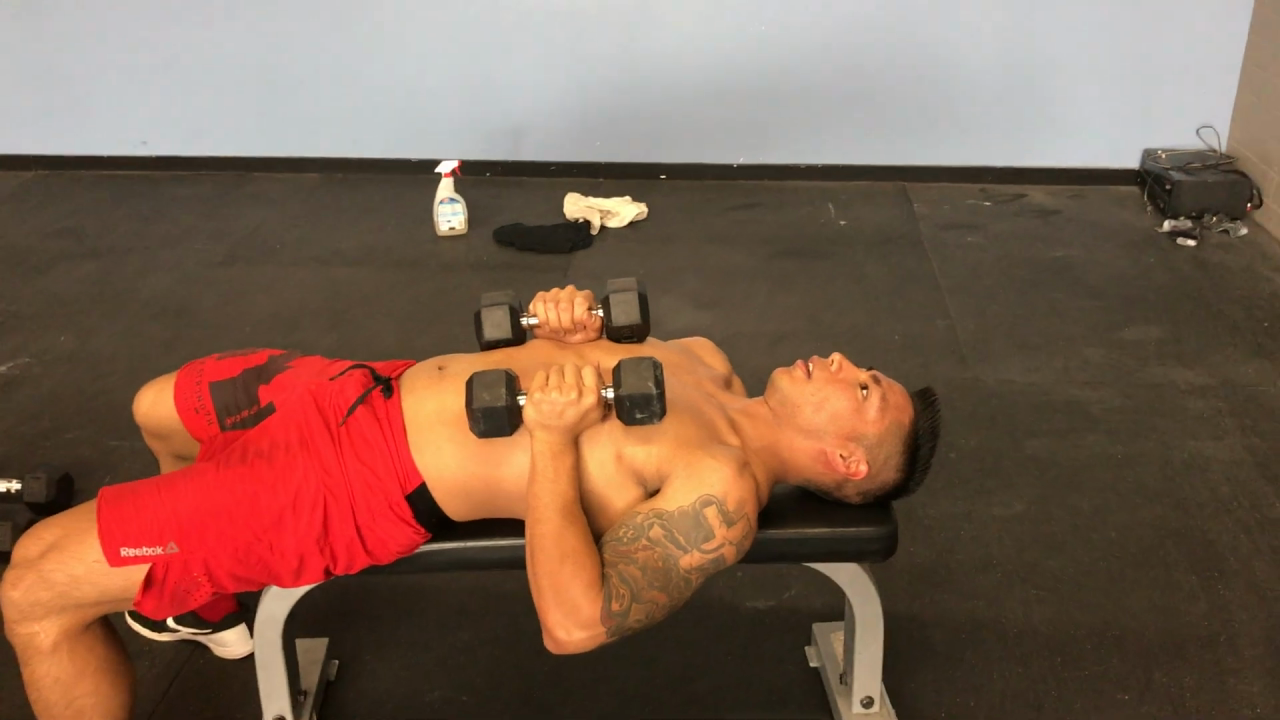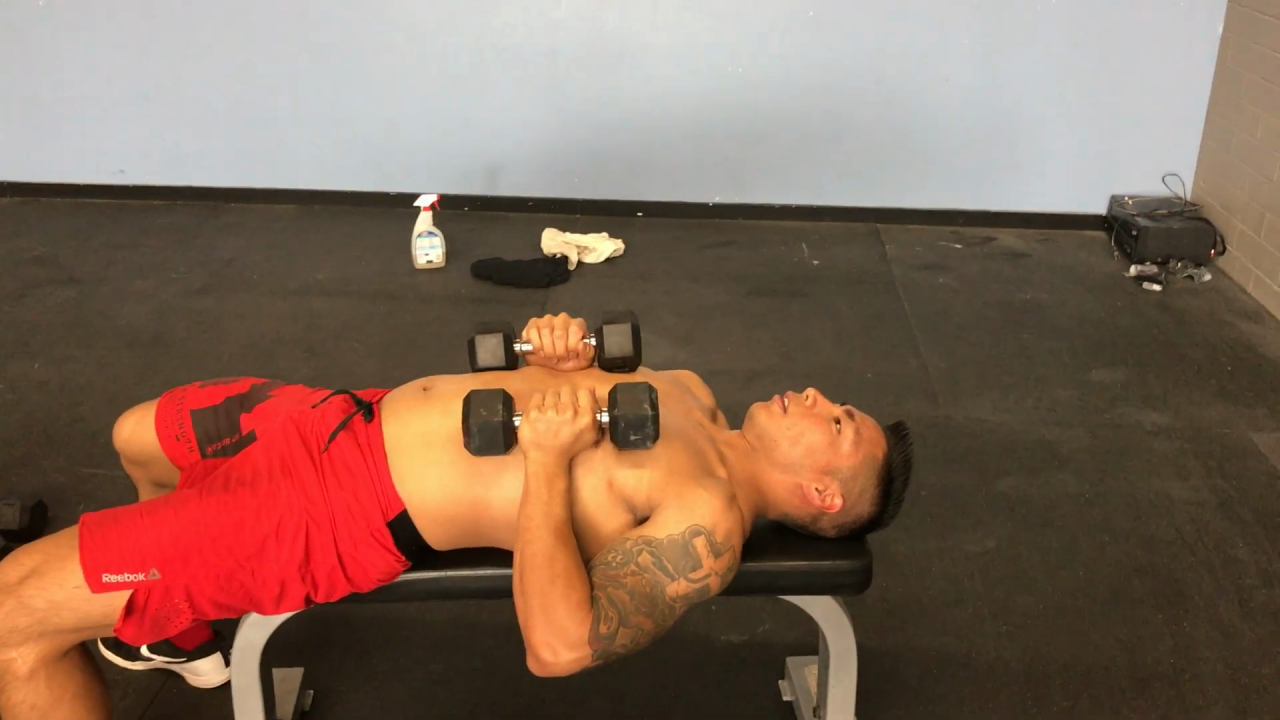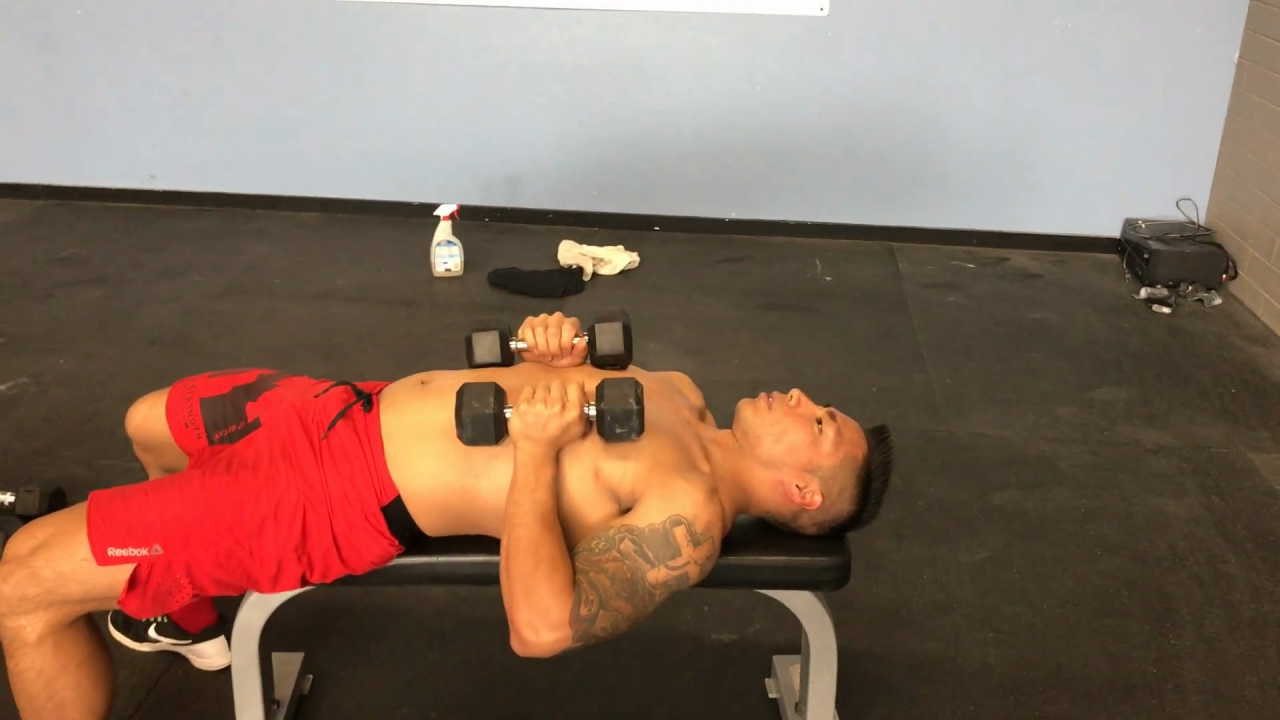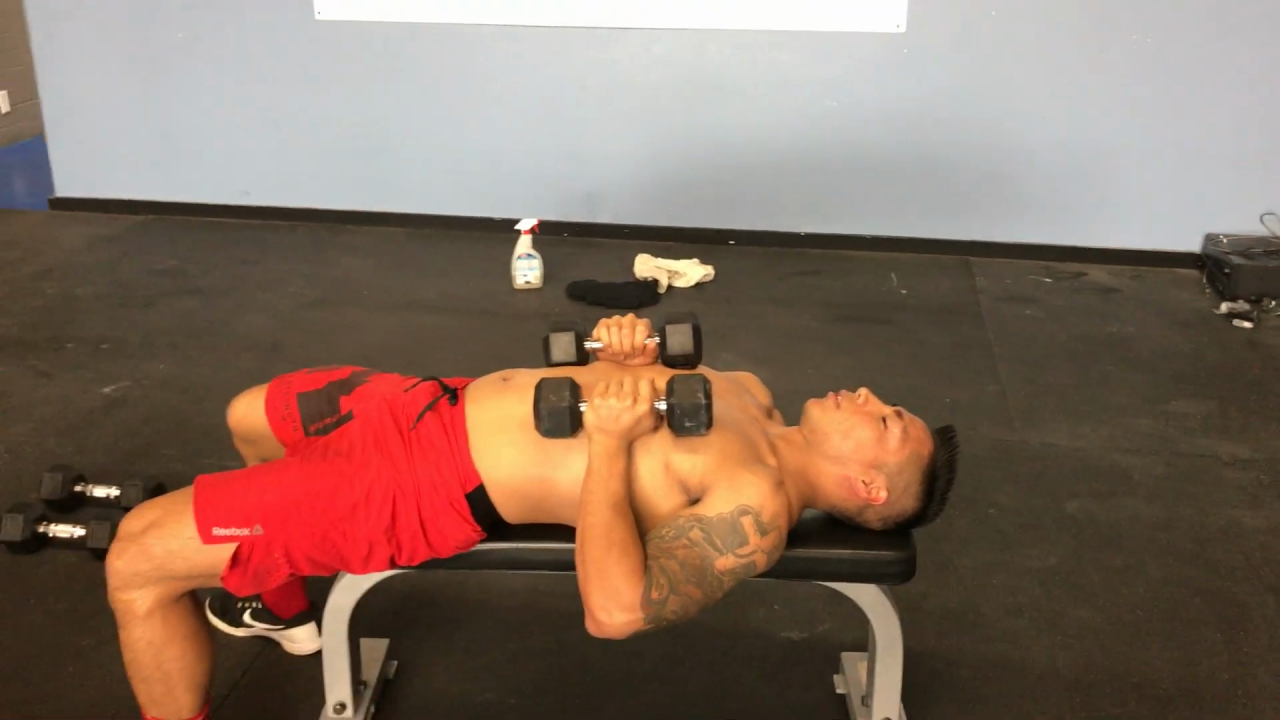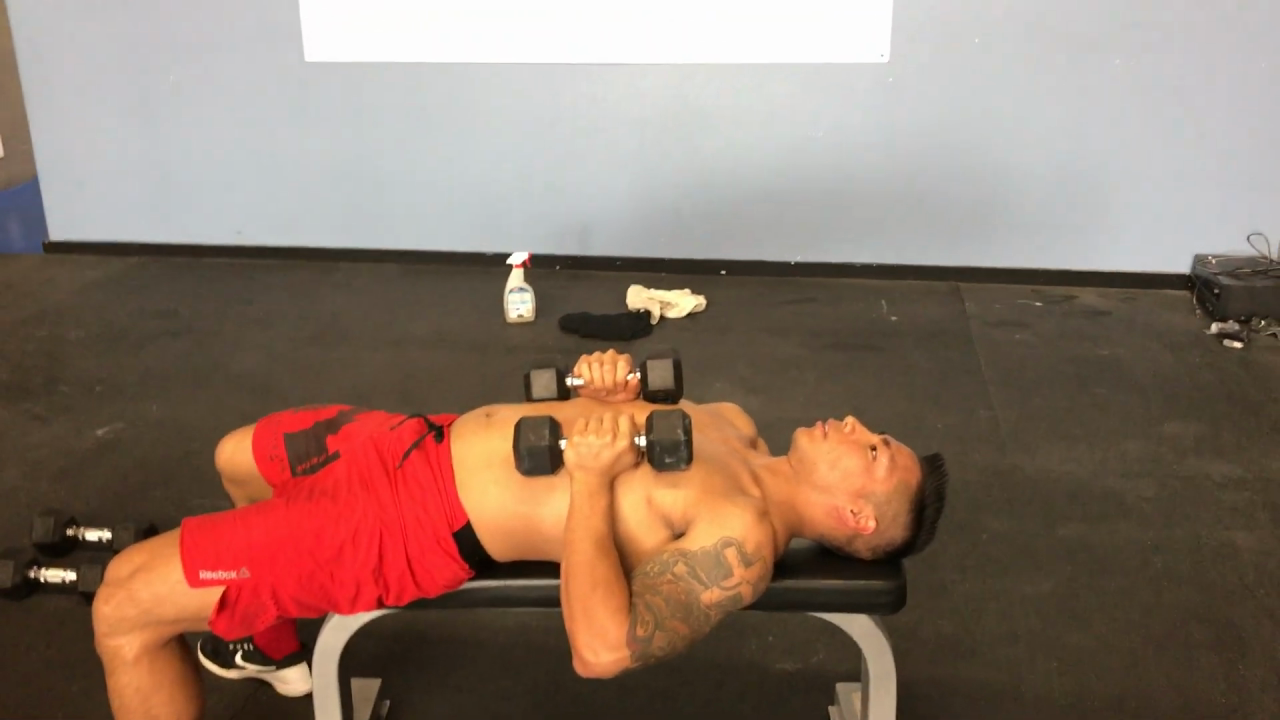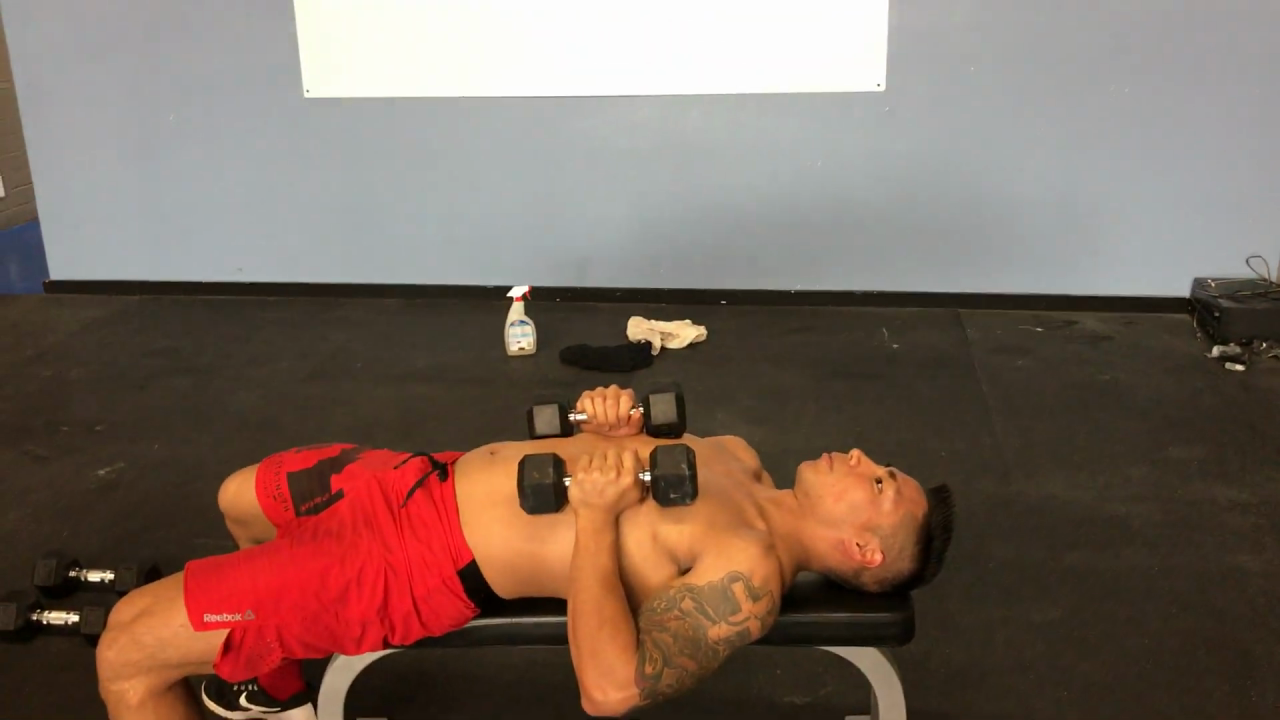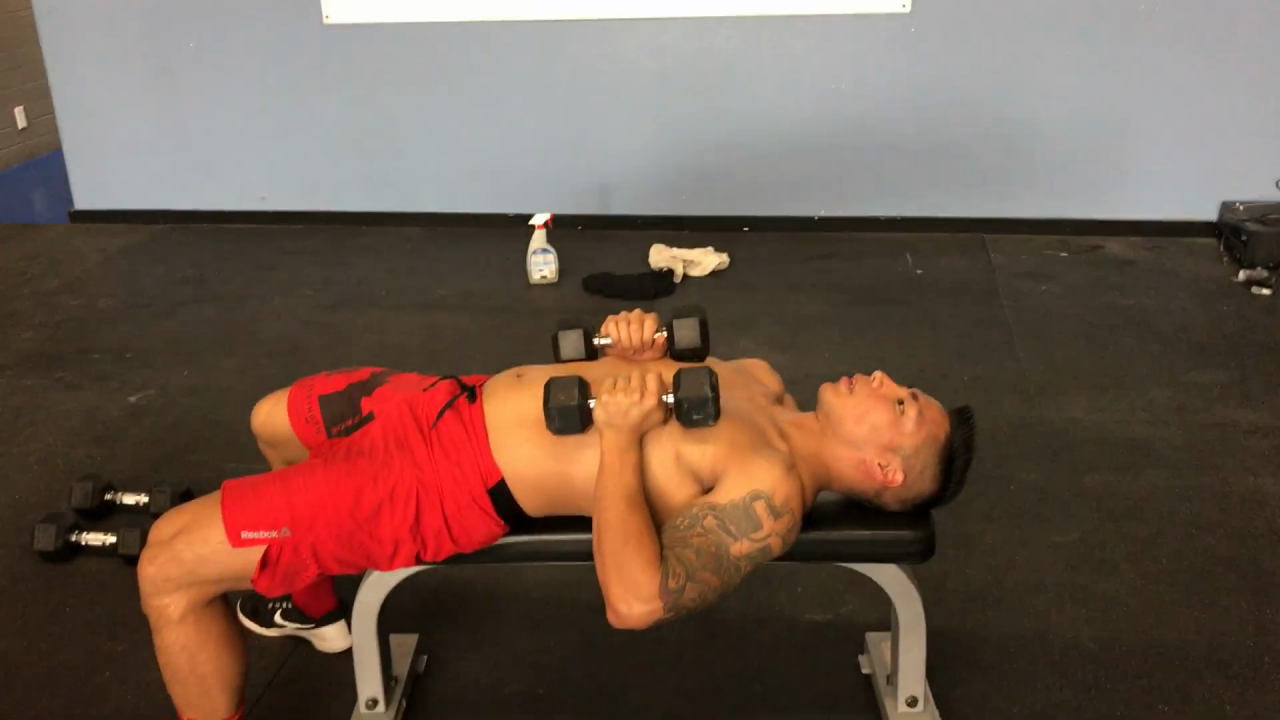
dt=0.7s
person 1, frame 1
left shoulder: (723, 496)
right shoulder: (709, 365)
left elbow: (573, 622)
right elbow: (609, 355)
left wrist: (552, 435)
right wrist: (565, 322)
left hip: (372, 482)
right knee: (160, 409)
right ankle: (203, 604)
person 1, frame 2
left shoulder: (707, 525)
right shoulder: (691, 393)
left elbow: (558, 647)
left wrist: (546, 460)
right wrist: (556, 353)
left hip: (348, 511)
right knee: (141, 439)
right ankle: (180, 632)
person 1, frame 3
left shoulder: (690, 518)
right shoulder: (678, 395)
left elbow: (541, 626)
left wrist: (534, 449)
right wrist: (548, 351)
left hip: (347, 496)
right knee: (151, 423)
right ankle: (187, 617)
person 1, frame 4
left shoulder: (756, 509)
right shoulder: (750, 394)
left elbow: (613, 610)
left wrist: (609, 441)
right wrist: (624, 350)
left hip: (431, 484)
left knee: (138, 559)
right knee: (249, 417)
right ankle: (279, 604)
person 1, frame 5
left shoulder: (742, 540)
right shoulder: (734, 426)
left elbow: (600, 649)
left wrist: (592, 476)
right wrist: (608, 387)
left hip: (420, 523)
left knee: (124, 602)
right knee: (237, 458)
right ankle: (273, 647)
person 1, frame 6
left shoulder: (749, 575)
right shoulder: (739, 460)
left wrist: (596, 516)
right wrist: (609, 428)
left hip: (423, 562)
left knee: (129, 646)
right knee: (242, 498)
person 1, frame 7
left shoulder: (770, 498)
right shoulder: (761, 382)
left elbow: (633, 601)
left wrist: (619, 436)
right wrist: (633, 349)
left hip: (452, 482)
right hip: (466, 400)
left knee: (169, 566)
right knee: (274, 422)
right ankle: (312, 604)
